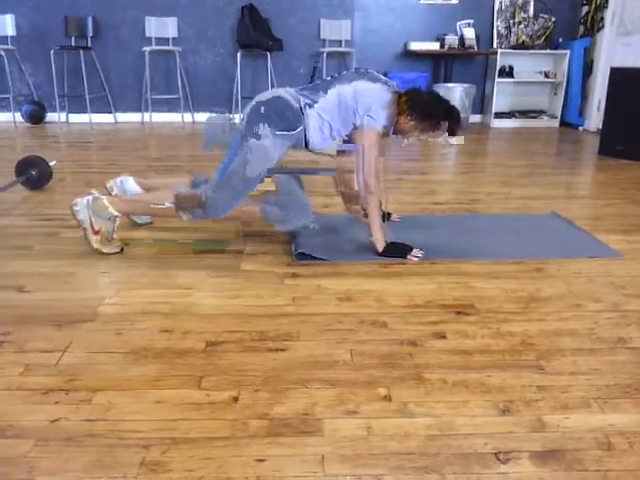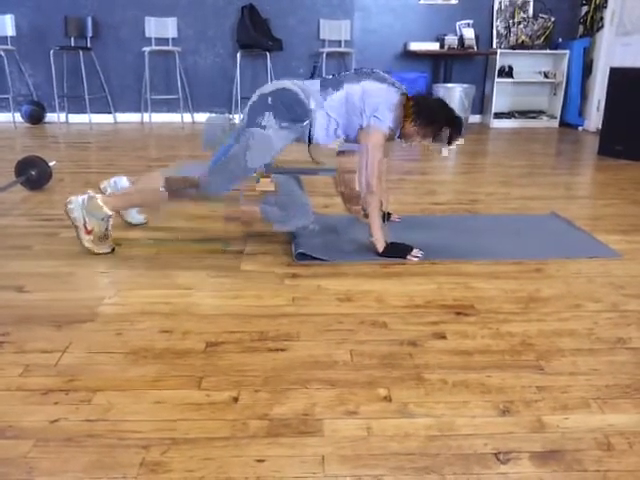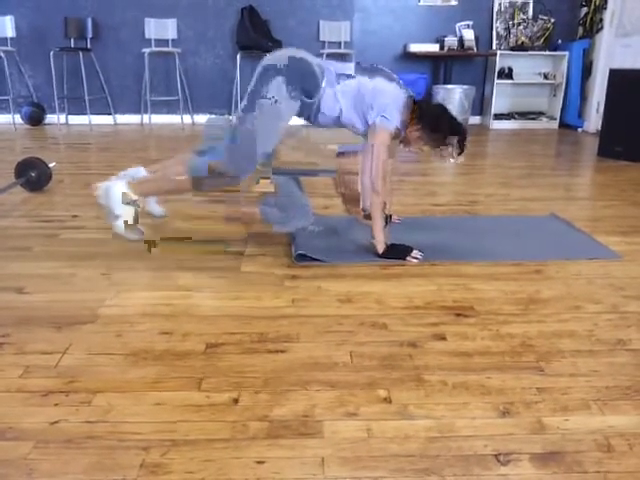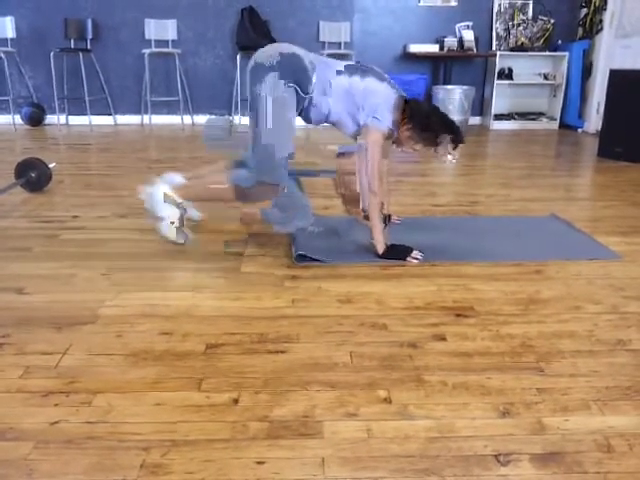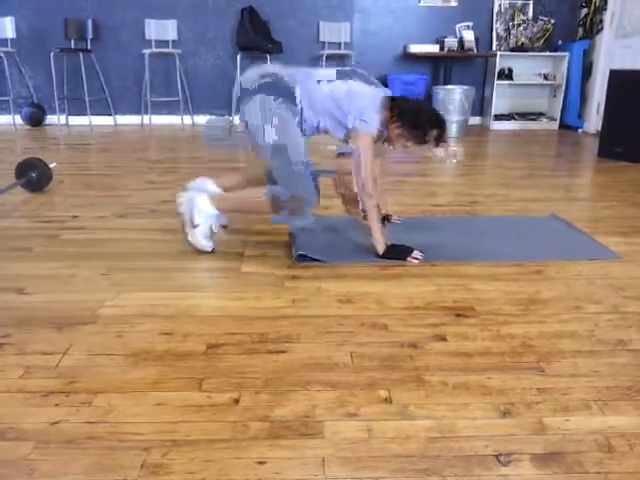
dt=0.1s
person 1, frame 1
left shoulder: (388, 95)
right shoulder: (378, 112)
left elbow: (367, 167)
right elbow: (369, 183)
left wrist: (375, 209)
right wrist: (382, 245)
left hip: (278, 113)
right hip: (277, 121)
left knee: (223, 182)
right knee: (218, 199)
left ankle: (132, 187)
right ankle: (101, 207)
person 1, frame 2
left shoulder: (393, 99)
right shoulder: (385, 116)
left elbow: (370, 164)
right elbow: (370, 185)
left wrist: (377, 212)
right wrist: (381, 243)
left hip: (286, 106)
right hip: (281, 111)
left knee: (219, 169)
right knee: (215, 180)
left ankle: (122, 187)
right ankle: (92, 206)
person 1, frame 3
left shoulder: (398, 101)
right shoulder: (391, 114)
left elbow: (373, 162)
right elbow: (375, 183)
left wrist: (373, 210)
right wrist: (382, 246)
left hip: (290, 74)
right hip: (289, 79)
left knee: (239, 154)
right knee: (234, 165)
left ankle: (142, 177)
right ankle: (125, 192)
person 1, frame 4
left shoulder: (391, 104)
right shoulder: (383, 115)
left elbow: (370, 163)
right elbow: (371, 182)
left wrist: (376, 211)
right wrist: (382, 247)
left hip: (286, 68)
right hip: (282, 74)
left knee: (270, 166)
right knee: (269, 181)
left ankle: (177, 184)
right ankle: (169, 193)
person 1, frame 5
left shoulder: (387, 107)
right shoulder: (370, 117)
left elbow: (364, 169)
right elbow: (367, 185)
left wrist: (375, 212)
right wrist: (382, 247)
left hip: (278, 89)
right hip: (267, 97)
left knee: (290, 177)
right knee: (300, 197)
left ankle: (209, 189)
right ankle: (207, 204)
